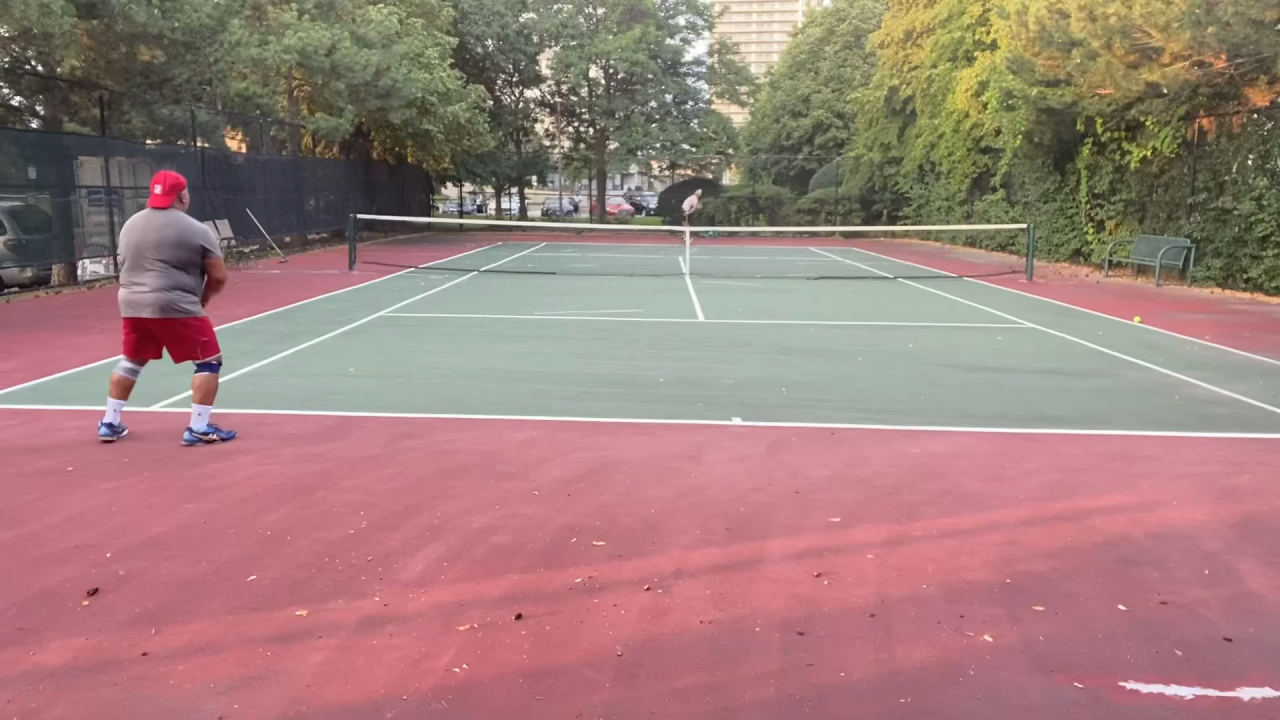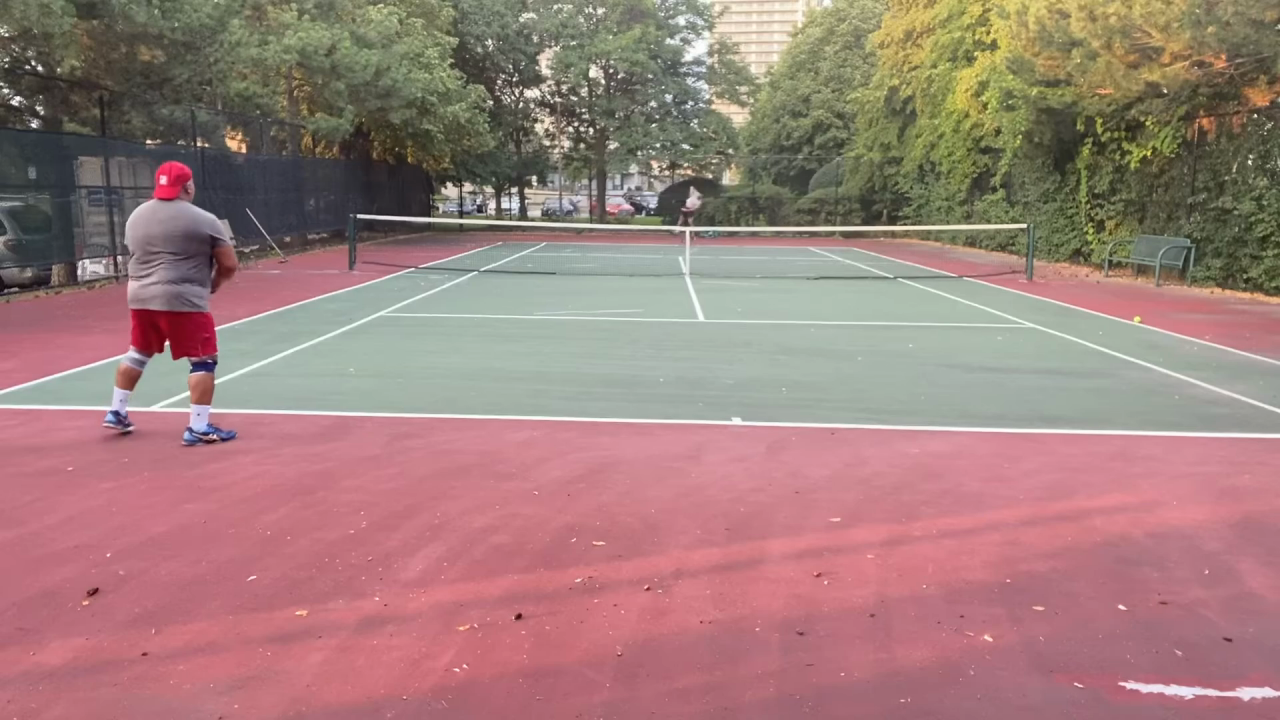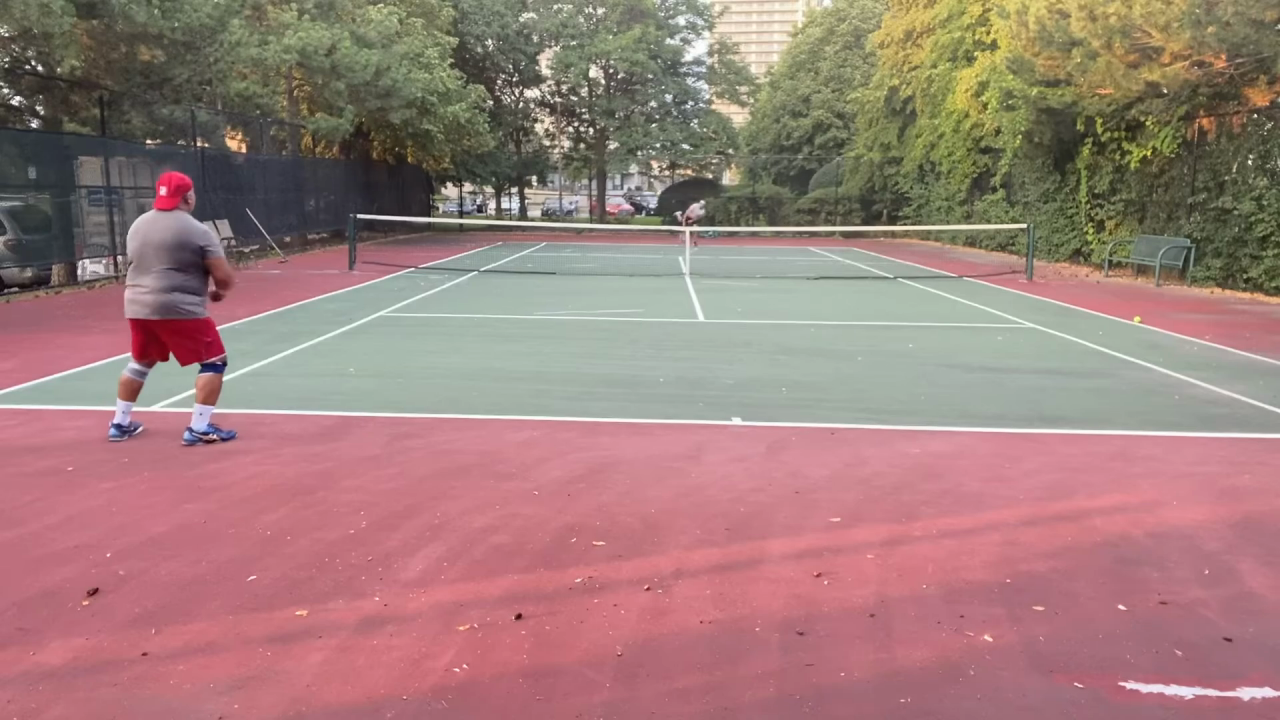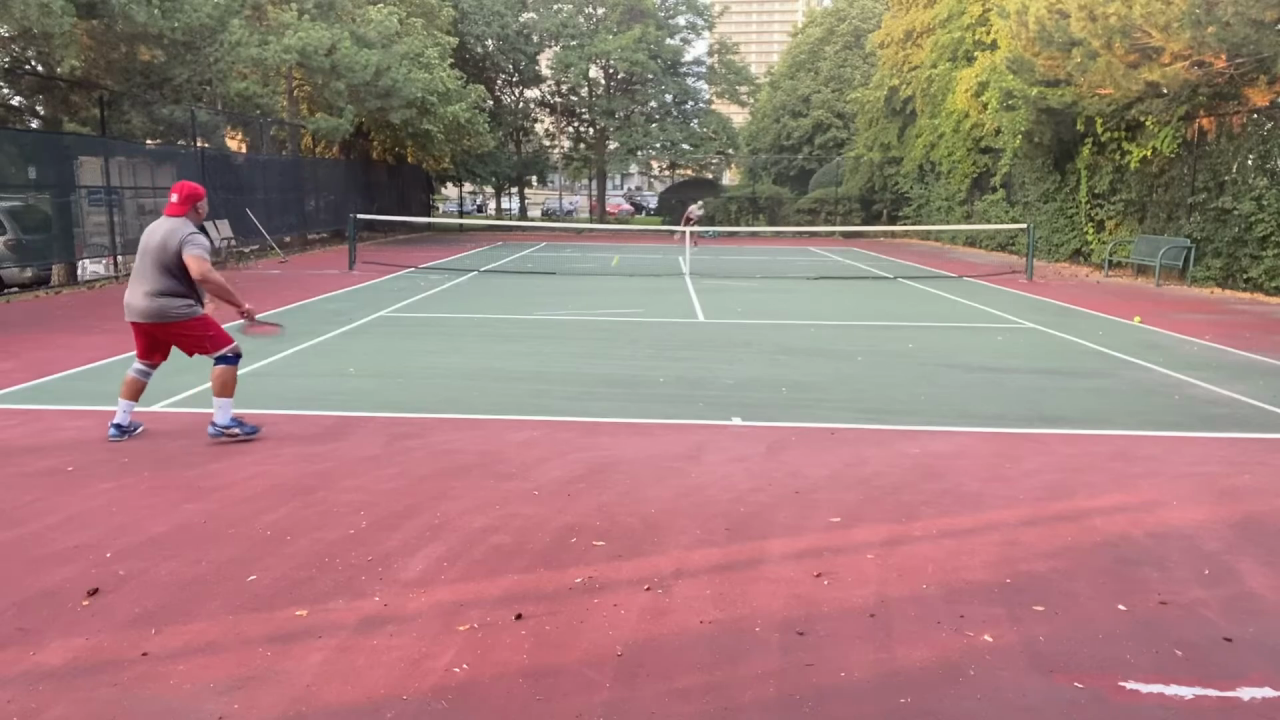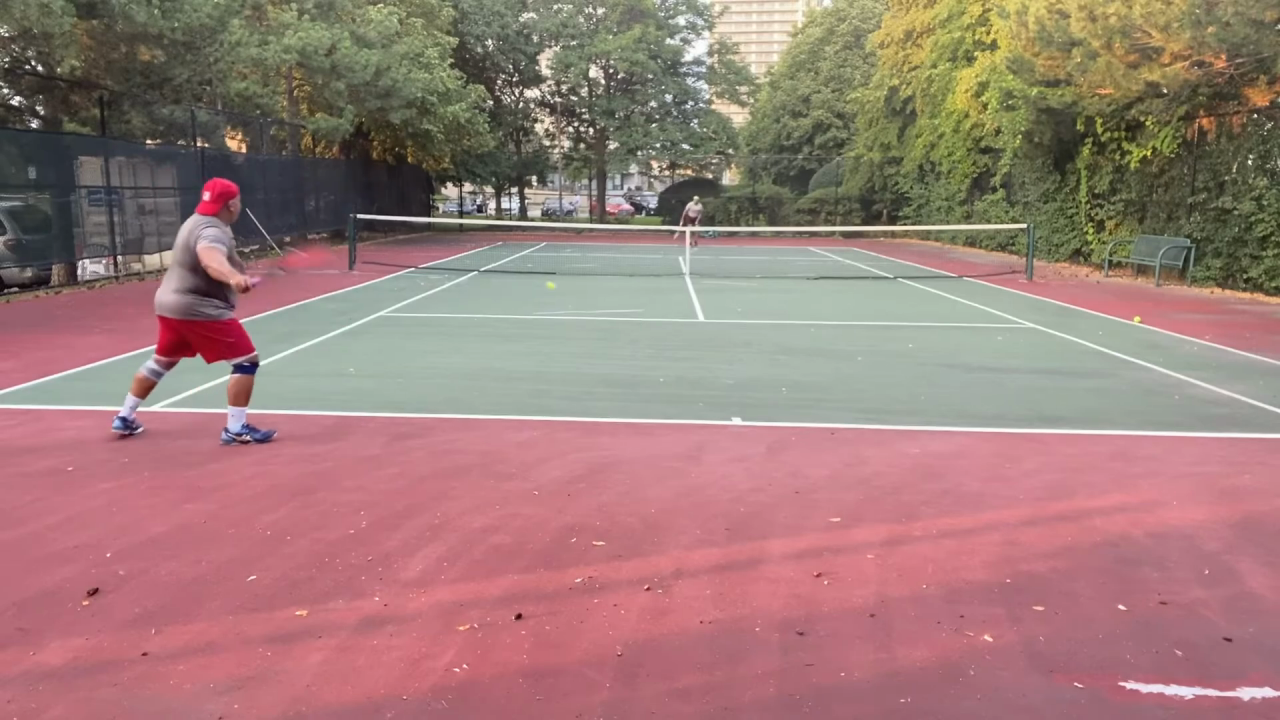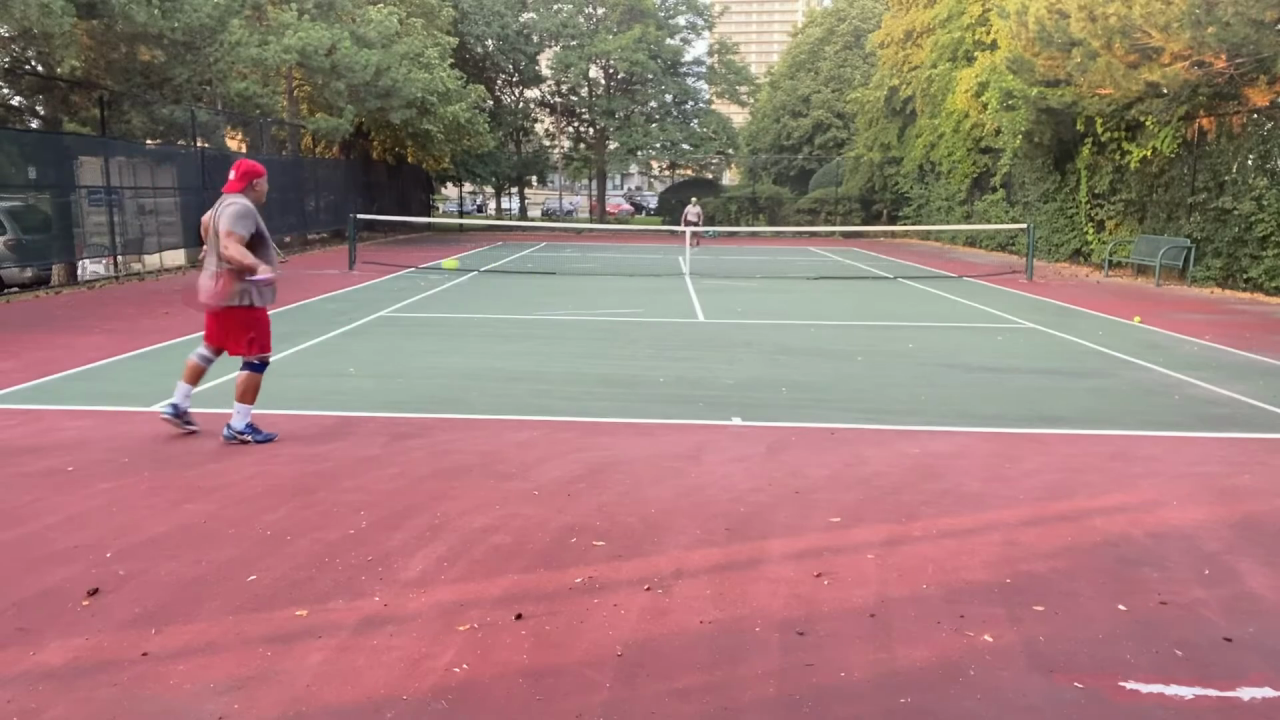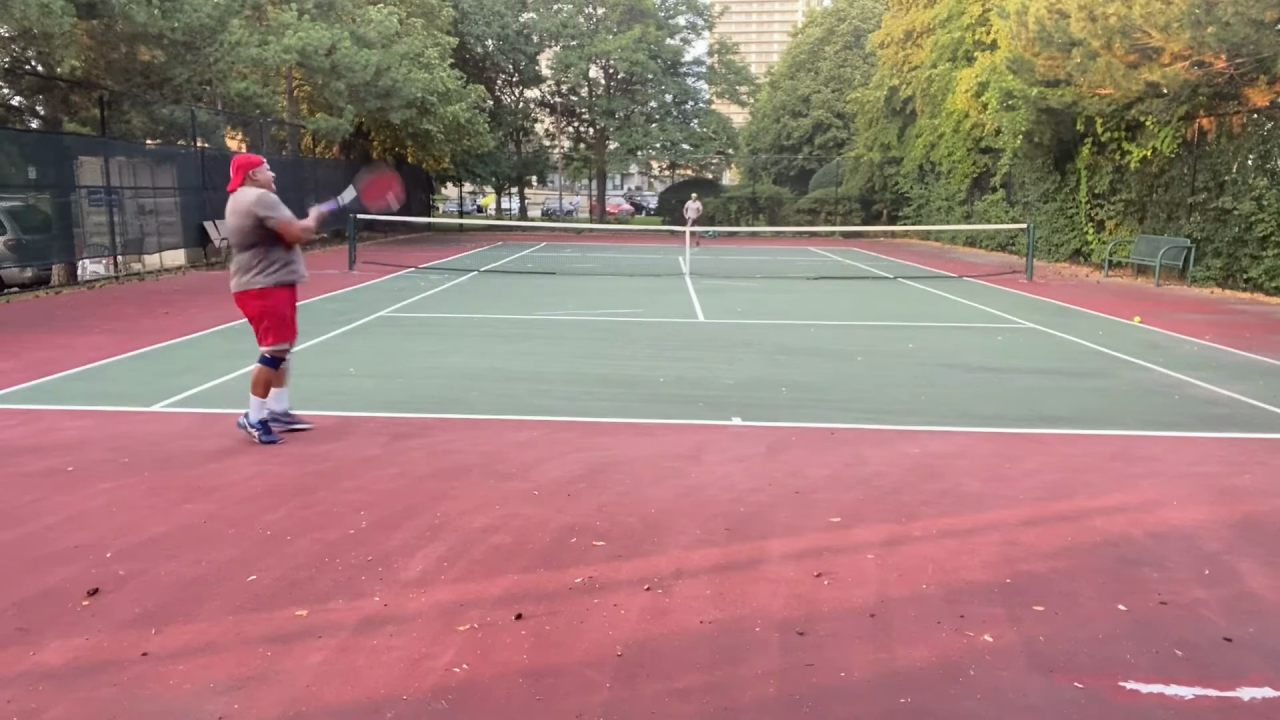
dt=0.2s
person 1, frame 1
left shoulder: (131, 224)
right shoulder: (197, 231)
left elbow: (128, 266)
right elbow: (219, 277)
right wrist: (203, 298)
left hip: (133, 305)
right hip: (176, 307)
left knee: (130, 361)
right knee: (209, 362)
left ankle: (110, 423)
right ankle: (199, 428)
person 1, frame 2
left shoulder: (136, 216)
right shoulder: (205, 221)
left elbow: (139, 257)
right elbow: (230, 264)
right wrist: (214, 283)
left hip: (141, 297)
right hip: (182, 301)
left knee: (138, 352)
right knee: (204, 361)
left ankle: (116, 413)
right ankle: (199, 428)
person 1, frame 3
left shoulder: (139, 225)
right shoulder: (198, 232)
right elbow: (225, 276)
right wrist: (219, 292)
left hip: (138, 306)
right hip: (178, 310)
left knee: (140, 363)
right knee: (213, 362)
left ankle: (120, 423)
right ankle: (198, 427)
person 1, frame 4
left shoulder: (157, 227)
right shoulder: (191, 237)
right elbow: (202, 274)
left wrist: (207, 292)
right wrist: (237, 302)
left hip: (138, 308)
right hip: (172, 311)
left knee: (145, 362)
right knee: (228, 354)
left ankle: (120, 422)
right ankle: (223, 422)
person 1, frame 5
left shoulder: (197, 221)
right shoulder: (213, 232)
right elbow: (214, 261)
right wrist: (238, 278)
left hip: (171, 304)
right hip: (202, 310)
left knee: (162, 360)
right knee: (247, 362)
left ankle: (125, 418)
right ankle: (236, 429)
person 1, frame 6
left shoulder: (227, 203)
right shoulder: (241, 208)
left elbow: (207, 224)
right elbow: (231, 249)
left wrist: (212, 248)
right wrist: (258, 267)
left hip: (221, 294)
right hip: (241, 297)
left knee: (210, 349)
right knee: (257, 360)
left ankle: (177, 405)
right ankle: (239, 427)
person 1, frame 7
left shoulder: (244, 200)
right shoulder: (259, 198)
right elbow: (297, 234)
right wrist: (312, 220)
left hip: (271, 284)
right hip: (262, 287)
left knee: (282, 346)
right knee: (275, 351)
left ankle: (277, 411)
right ankle: (253, 419)
